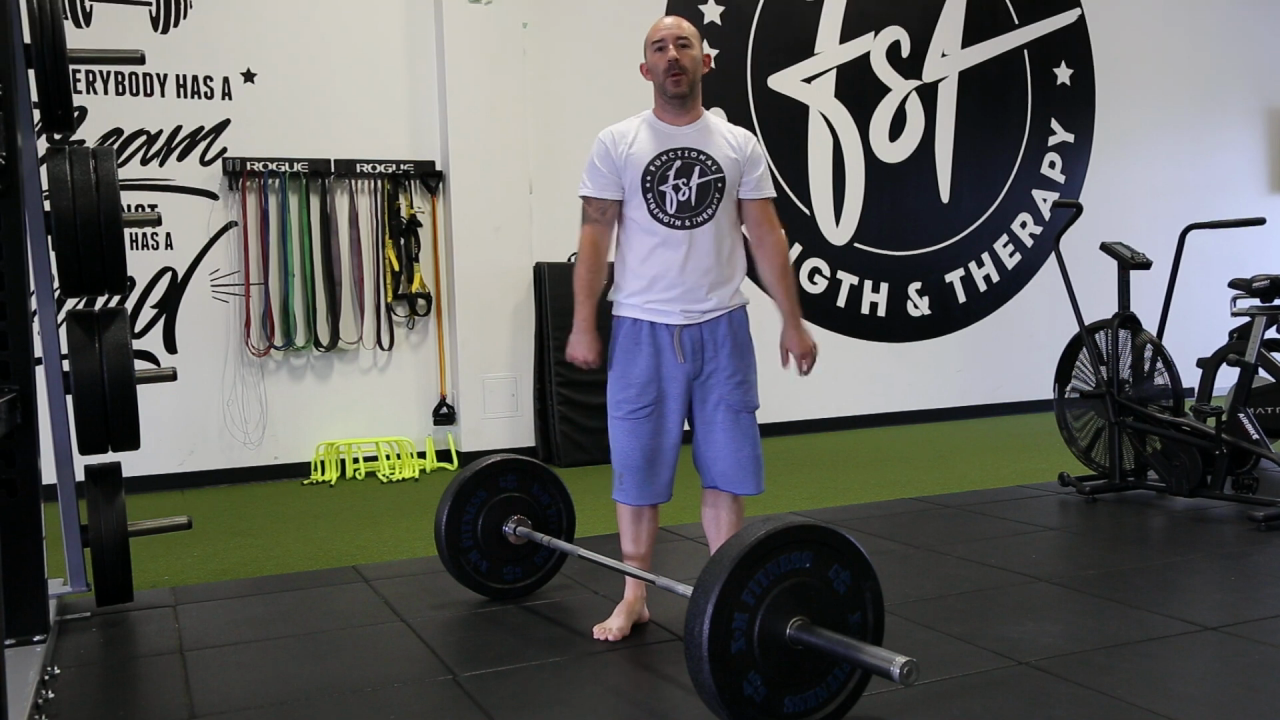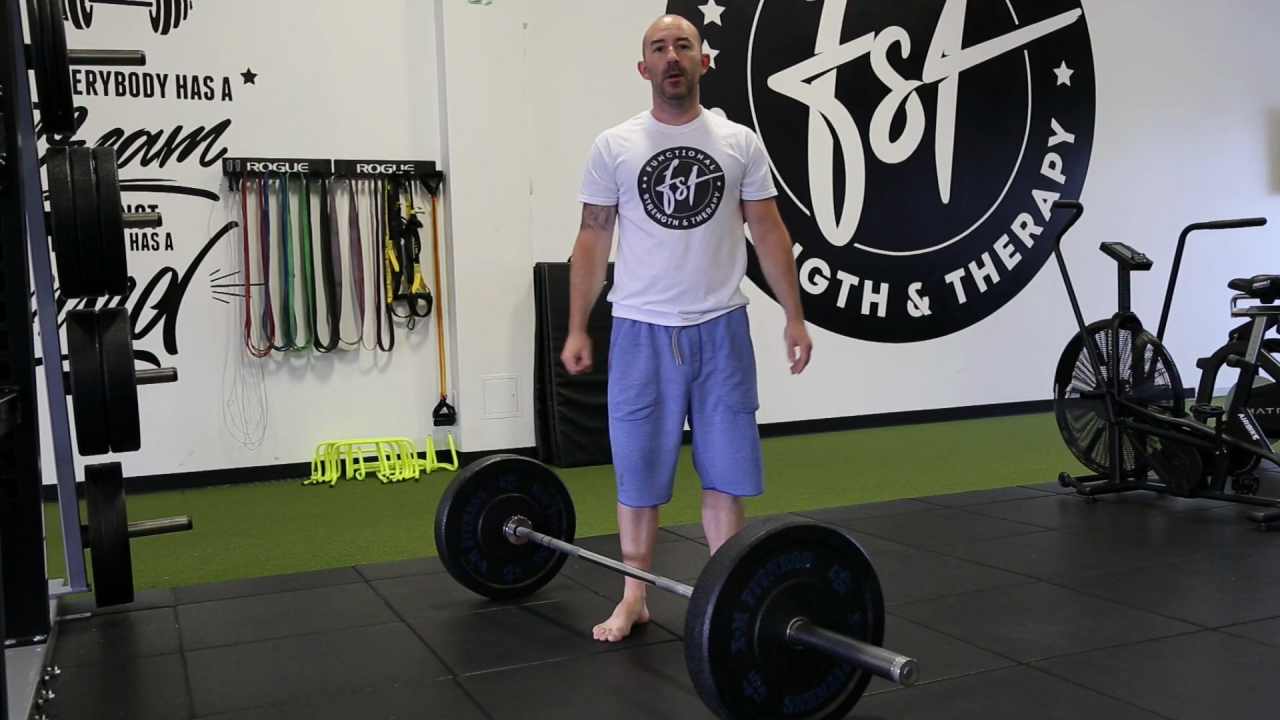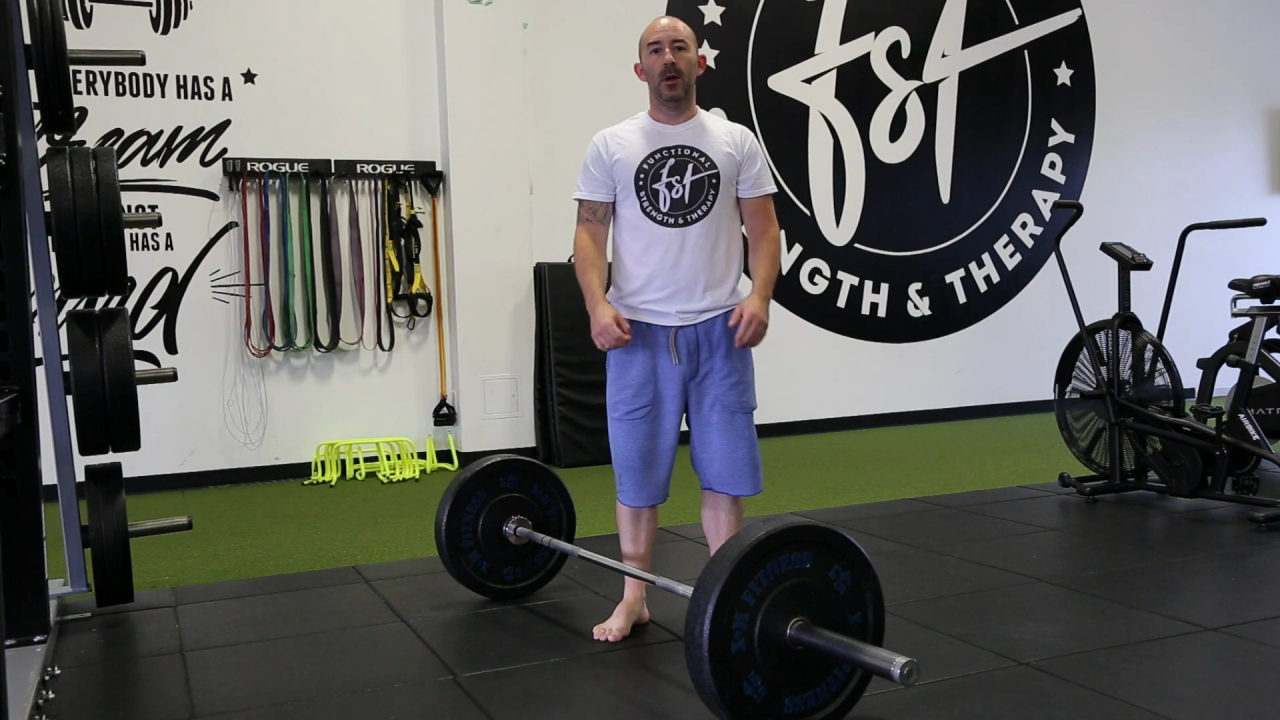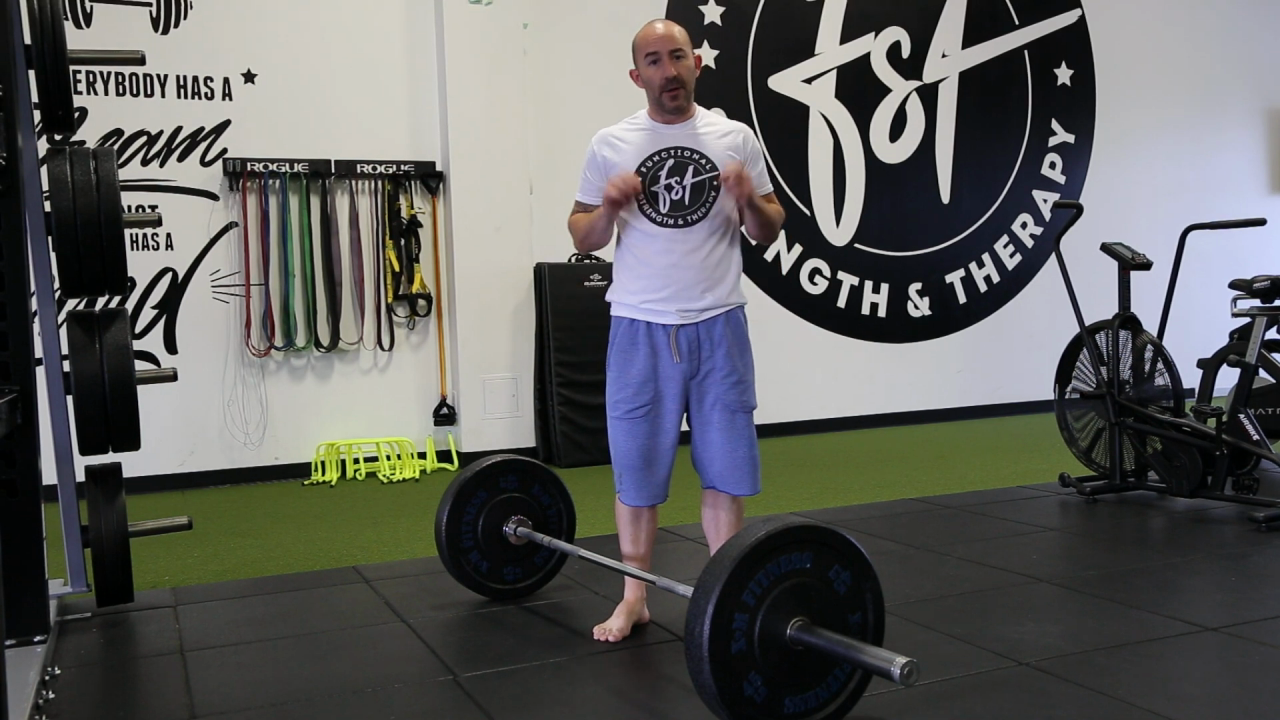
dt=0.3s
person 1, frame 1
left shoulder: (739, 145)
right shoulder: (616, 143)
left elbow: (766, 235)
right elbow: (595, 238)
left wrist: (793, 318)
right wrist: (583, 324)
left hip: (720, 326)
right hip: (643, 329)
left knee: (726, 467)
right knee: (637, 467)
right ankle: (634, 597)
person 1, frame 2
left shoulder: (739, 142)
right shoulder: (613, 145)
left elbow: (769, 234)
right elbow: (593, 241)
left wrist: (795, 316)
right wrist: (576, 328)
left hip: (720, 328)
right hip: (641, 331)
left knee: (725, 468)
right knee: (638, 470)
right ankle: (634, 598)
person 1, frame 3
left shoulder: (737, 141)
right shoulder: (611, 145)
left elbow: (764, 229)
right elbow: (589, 231)
left wrist: (759, 298)
right wrist: (598, 304)
left hip: (717, 327)
right hip: (640, 330)
left knee: (724, 468)
right knee: (636, 467)
right ankle: (634, 597)
person 1, frame 4
left shoulder: (735, 137)
right shoulder: (610, 143)
left elbow: (772, 225)
right elbow: (580, 230)
left wrist: (750, 200)
right wrist: (607, 208)
left hip: (718, 325)
right hip: (640, 328)
left knee: (724, 465)
right knee: (636, 464)
right ankle: (634, 597)
